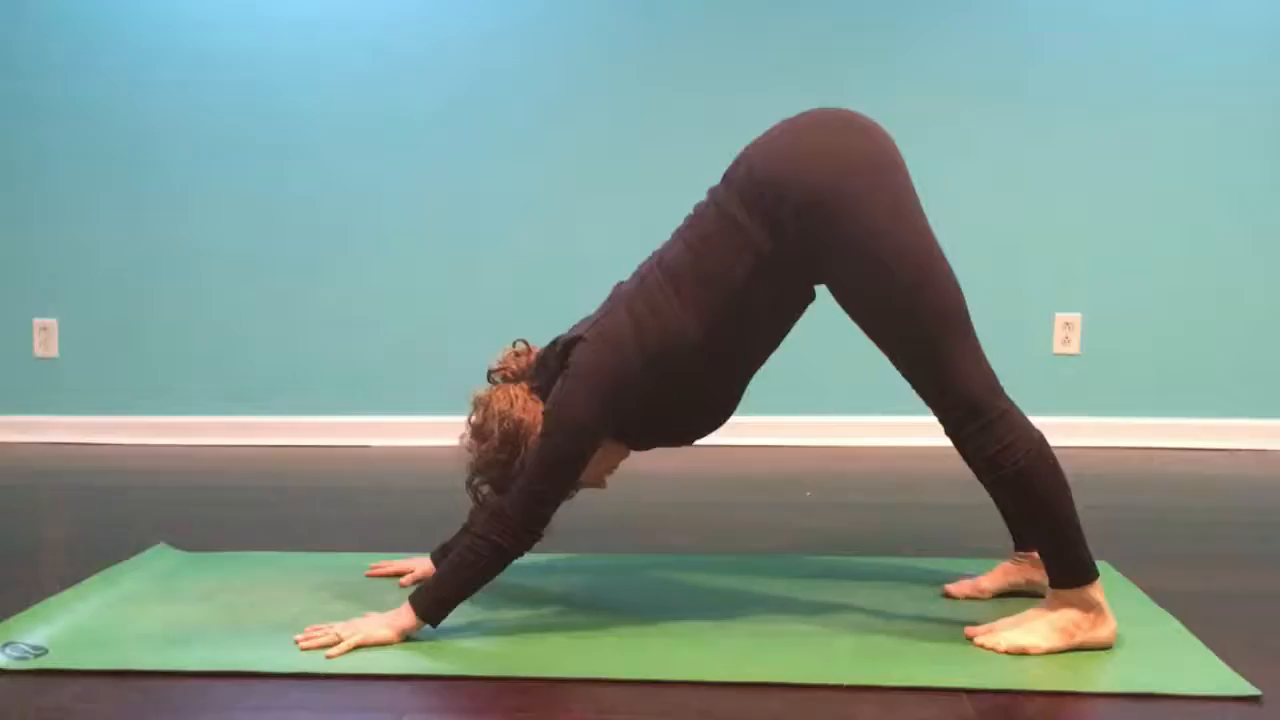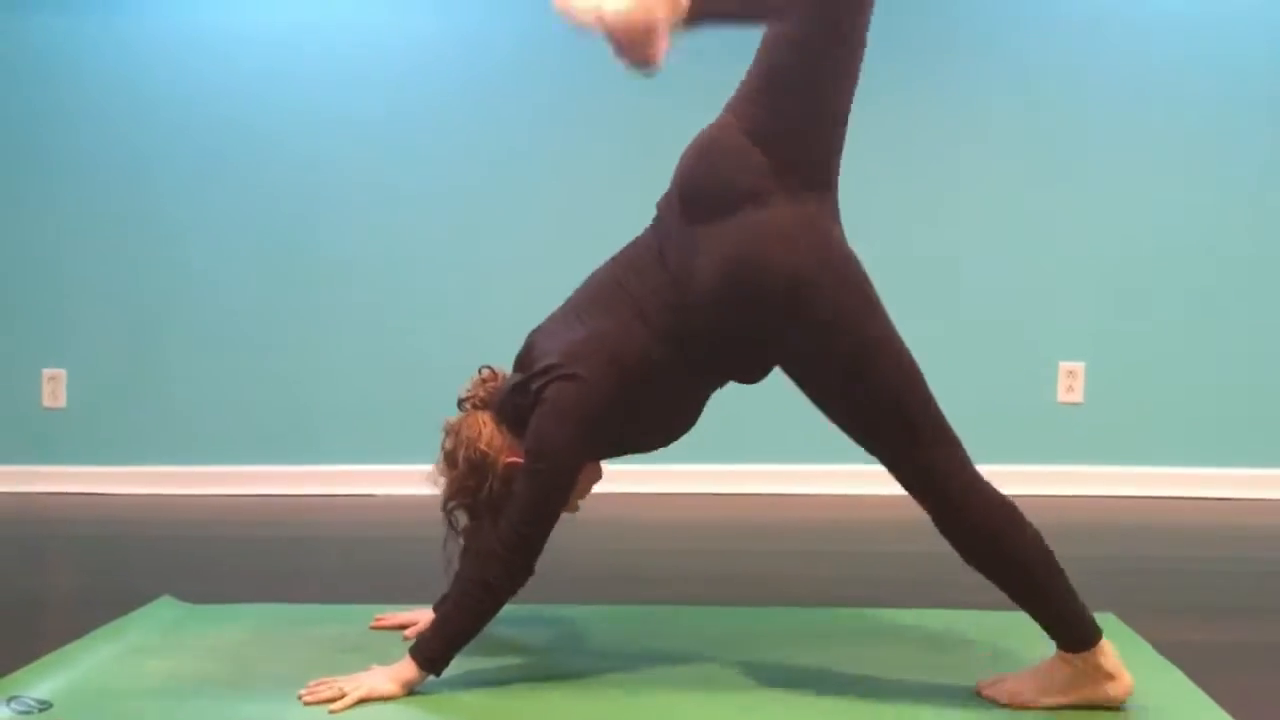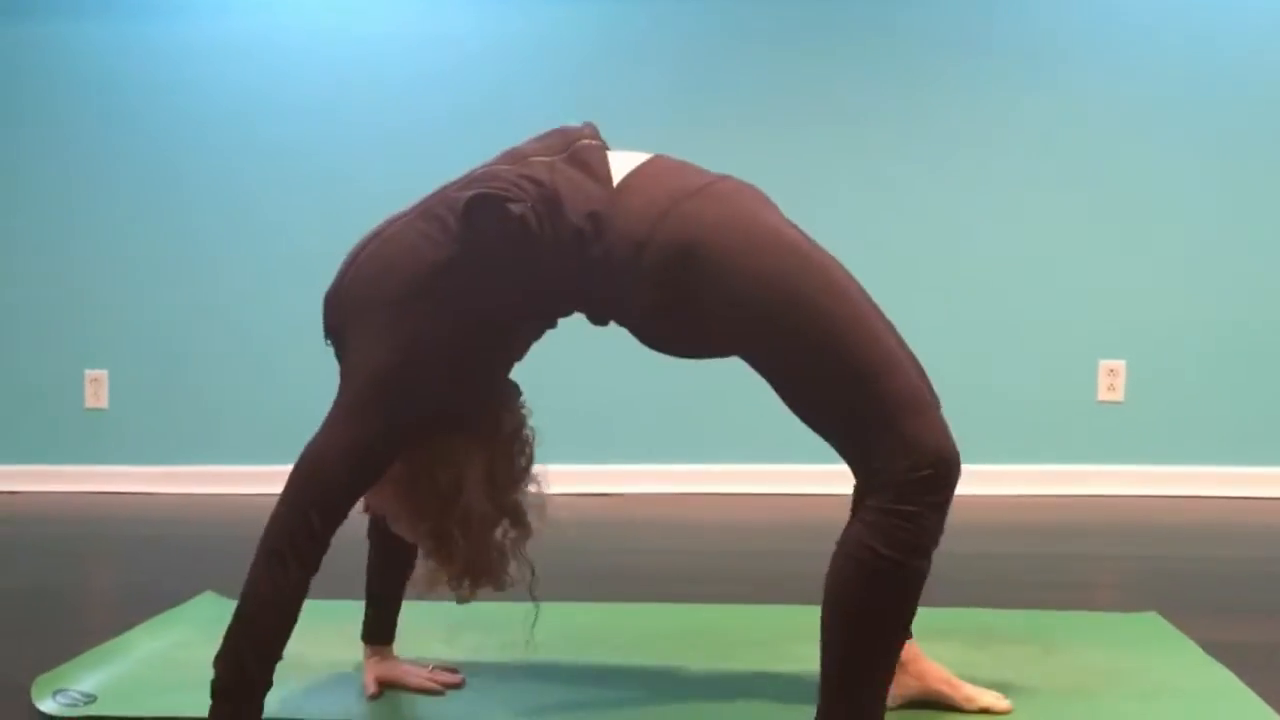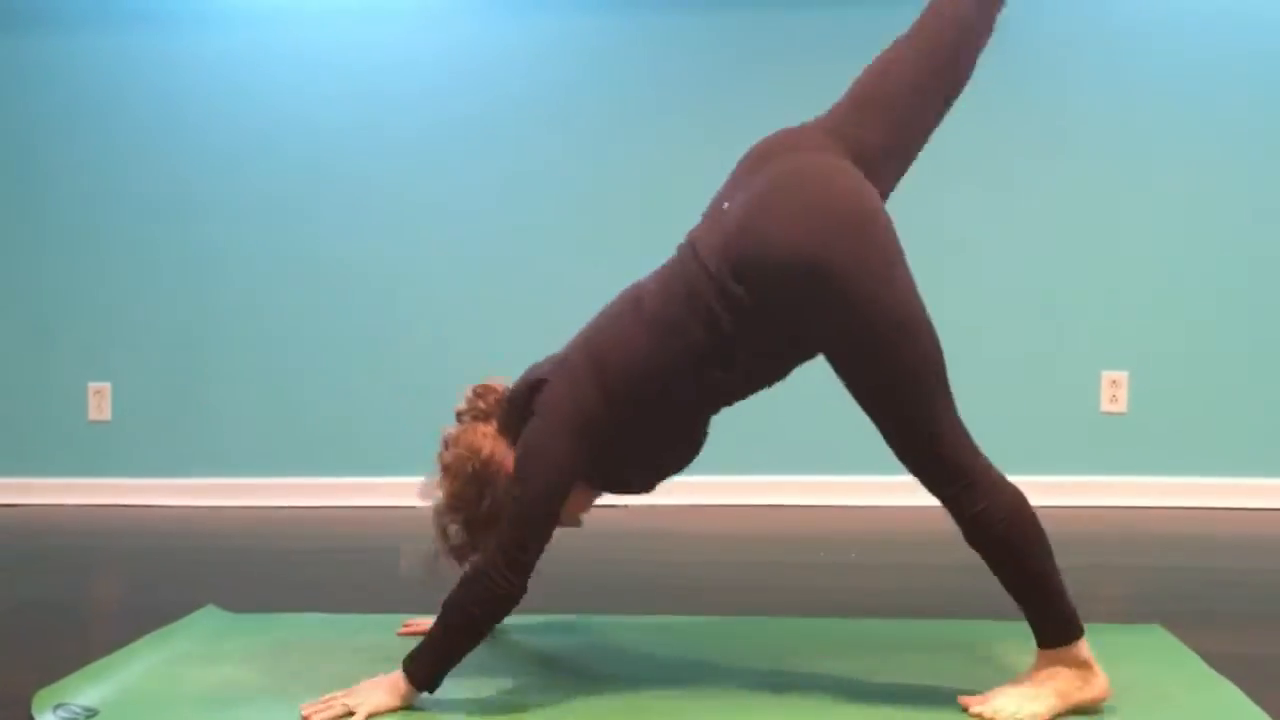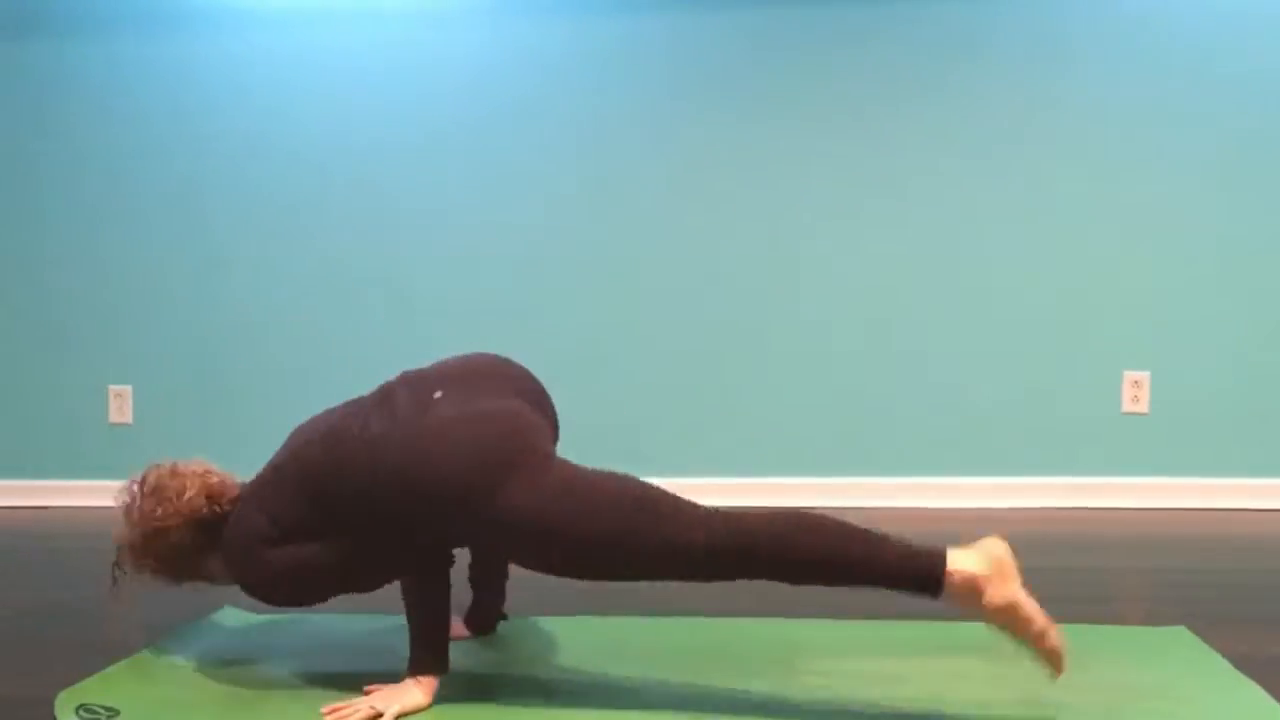
dt=1s
person 1, frame 1
left shoulder: (594, 385)
right shoulder: (588, 368)
left elbow: (518, 517)
right elbow: (517, 504)
left wrist: (409, 614)
right wrist: (444, 562)
left hip: (823, 182)
right hip: (817, 173)
left knee: (966, 396)
right knee: (958, 389)
left ankle: (1081, 600)
right ankle: (1032, 552)
person 1, frame 2
left shoulder: (560, 407)
right shoulder: (547, 389)
left elbow: (505, 557)
right elbow: (489, 520)
right wrist: (442, 615)
right hip: (756, 223)
person 1, frame 3
left shoulder: (389, 380)
right shoulder: (402, 361)
left elbow: (289, 547)
right elbow: (388, 489)
right wrist: (378, 648)
left hip: (657, 231)
right hip: (652, 221)
person 1, frame 4
left shoulder: (566, 420)
right shoulder: (558, 408)
left elbow: (503, 566)
right wrist: (460, 617)
left hip: (803, 248)
right hip: (801, 189)
left knee: (945, 459)
person 1, frame 5
left shoulder: (252, 555)
right shoulder: (268, 496)
left elbow: (409, 554)
right wrist: (479, 610)
left hip: (474, 466)
left knee: (725, 538)
left ankle: (960, 573)
